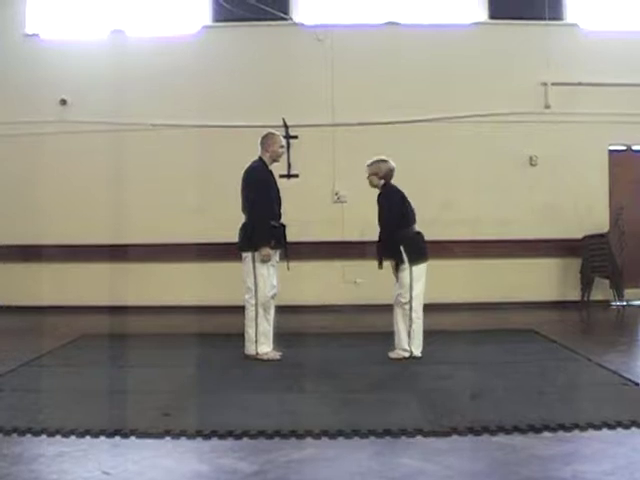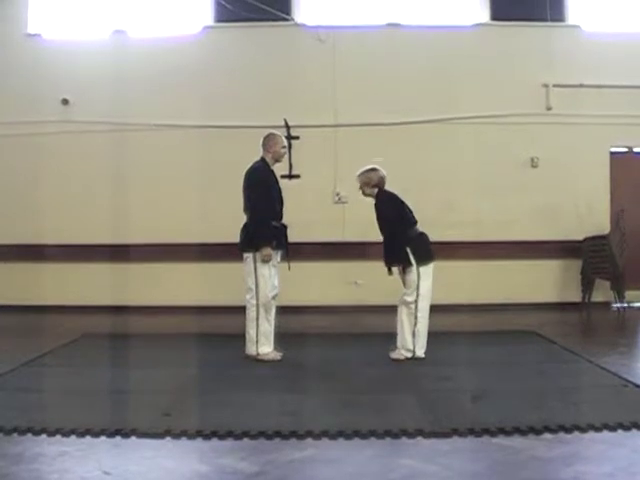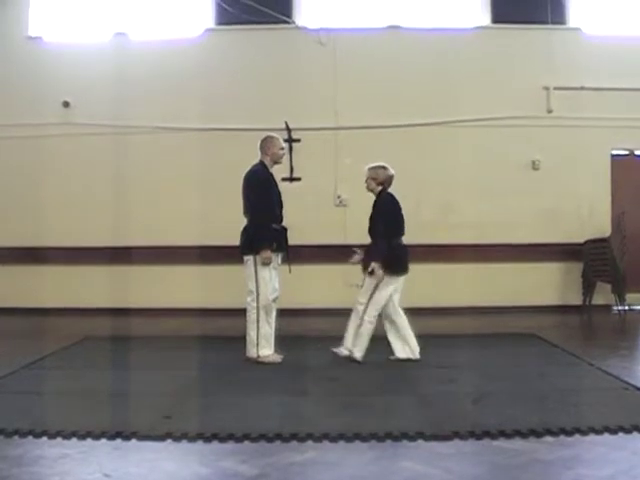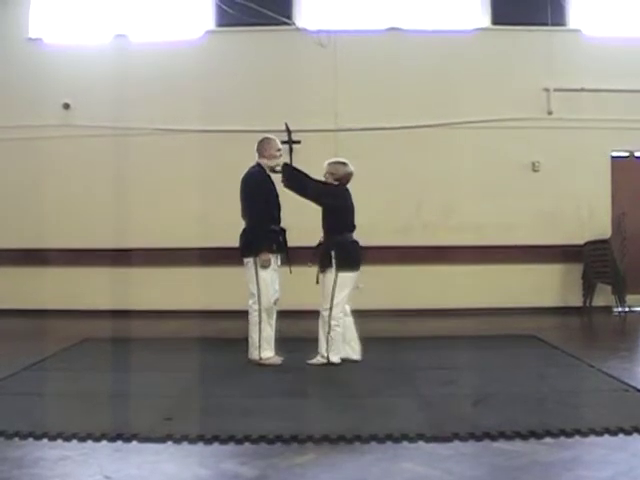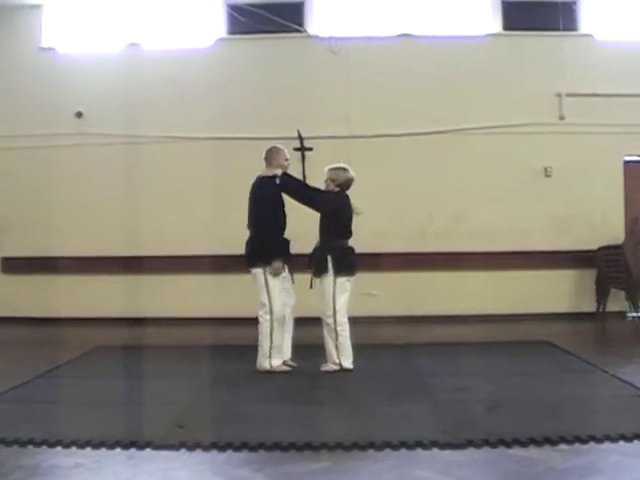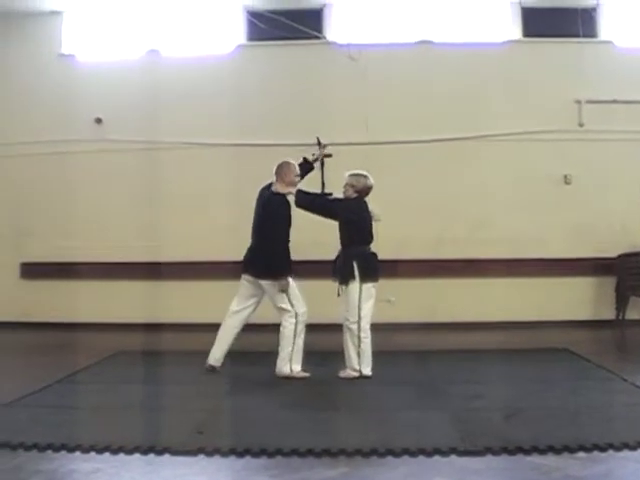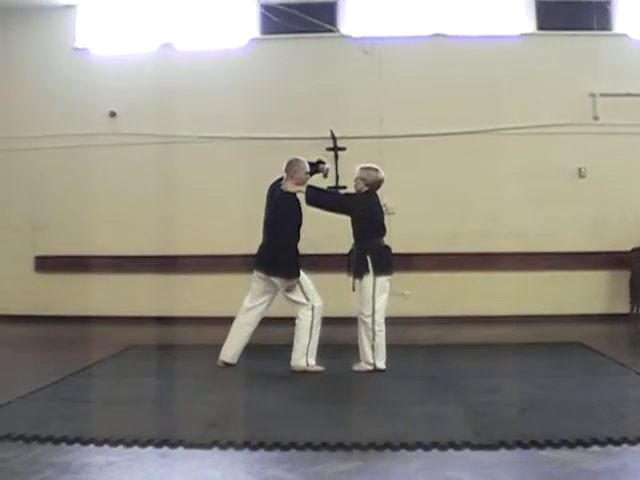
dt=0.5s
person 1, frame 1
left shoulder: (263, 172)
right shoulder: (256, 172)
right elbow: (255, 212)
right wrist: (263, 245)
left hip: (265, 241)
right hip: (258, 243)
left knee: (267, 294)
right knee: (259, 295)
left ankle: (262, 344)
right ankle: (257, 347)
person 1, frame 2
left shoulder: (265, 172)
right shoulder: (258, 172)
right elbow: (256, 212)
right wrist: (264, 244)
left hip: (267, 242)
right hip: (259, 244)
left knee: (268, 294)
right knee: (260, 295)
left ankle: (263, 345)
right ankle: (257, 348)
person 1, frame 3
left shoulder: (264, 175)
right shoulder: (257, 175)
right elbow: (256, 215)
right wrist: (264, 247)
left hip: (268, 245)
right hip: (259, 247)
left knee: (269, 297)
right knee: (260, 298)
left ankle: (264, 347)
right ankle: (258, 350)
person 1, frame 4
left shoulder: (262, 176)
right shoulder: (254, 177)
right elbow: (254, 218)
right wrist: (262, 250)
left hip: (267, 246)
right hip: (259, 249)
left knee: (270, 299)
right knee: (262, 300)
left ankle: (264, 349)
right ankle: (260, 352)
person 1, frame 5
left shoulder: (265, 183)
right shoulder: (266, 186)
right elbow: (266, 225)
left wrist: (277, 255)
right wrist: (275, 257)
left hip: (264, 253)
right hip: (264, 256)
left knee: (286, 303)
right knee: (274, 308)
left ankle: (281, 354)
right ankle: (268, 360)
person 1, frame 6
left shoulder: (267, 192)
right shoulder: (279, 203)
left elbow: (293, 180)
right elbow: (279, 242)
left wrist: (311, 162)
right wrist: (284, 274)
left hip: (253, 264)
right hip: (269, 268)
left knee: (238, 310)
right knee: (296, 312)
left ankle: (214, 360)
right ankle: (288, 367)
person 1, frame 7
left shoulder: (276, 187)
right shoulder: (289, 202)
left elbow: (299, 168)
right elbow: (288, 240)
left wrist: (318, 166)
right wrist: (292, 274)
left hip: (265, 260)
right hip: (281, 263)
left knee: (252, 308)
right knee: (311, 305)
left ankle: (227, 356)
right ankle: (302, 361)
person 2, frame 1
left shoulder: (388, 195)
right shoulder: (391, 193)
left elbow: (390, 229)
left wrist: (388, 256)
right wrist: (392, 255)
left hip: (410, 254)
right hip: (411, 252)
left knee: (409, 300)
right knee: (403, 300)
left ankle: (410, 348)
right ankle: (406, 346)
person 2, frame 2
left shoulder: (385, 201)
right shoulder: (386, 199)
left elbow: (393, 234)
left wrist: (395, 262)
right wrist: (397, 261)
left hip: (416, 256)
right hip: (416, 253)
left knee: (415, 302)
right knee: (409, 301)
left ankle: (414, 349)
right ankle: (407, 347)
person 2, frame 3
left shoulder: (385, 201)
right shoulder: (387, 200)
left elbow: (383, 235)
left wrist: (377, 260)
right wrist: (364, 253)
left hip: (390, 262)
right hip: (395, 260)
left knee: (365, 306)
right knee: (390, 308)
left ankle: (352, 350)
right ankle: (408, 351)
person 2, frame 4
left shoulder: (336, 195)
right shoulder: (337, 194)
left elbow: (308, 187)
right elbow: (311, 185)
left wrist: (283, 168)
right wrist: (285, 171)
left hip: (339, 257)
right hip: (344, 255)
left knee: (331, 309)
right knee: (339, 308)
left ankle: (330, 354)
right ankle: (350, 351)
person 2, frame 5
left shoulder: (337, 201)
right shoulder: (337, 201)
left elbow: (306, 193)
right elbow: (310, 194)
left wrist: (280, 176)
right wrist: (280, 177)
left hip: (336, 262)
right hip: (335, 260)
left knee: (335, 314)
right knee: (332, 314)
left ankle: (342, 361)
right ankle: (338, 359)
person 2, frame 6
left shoulder: (355, 208)
right shoulder: (354, 208)
left elbow: (323, 205)
right elbow: (327, 204)
left wrist: (294, 193)
right wrist: (296, 193)
left hip: (359, 269)
right hip: (356, 267)
left knee: (357, 321)
right knee: (352, 320)
left ankle: (361, 368)
right ankle: (356, 366)
person 2, frame 7
left shoulder: (365, 202)
right shoulder: (365, 201)
left elbow: (333, 201)
right elbow: (337, 199)
left wrist: (304, 190)
right wrist: (305, 189)
left hip: (373, 263)
right hip: (369, 261)
left knee: (372, 314)
right knee: (366, 314)
left ankle: (375, 361)
right ankle: (370, 359)
